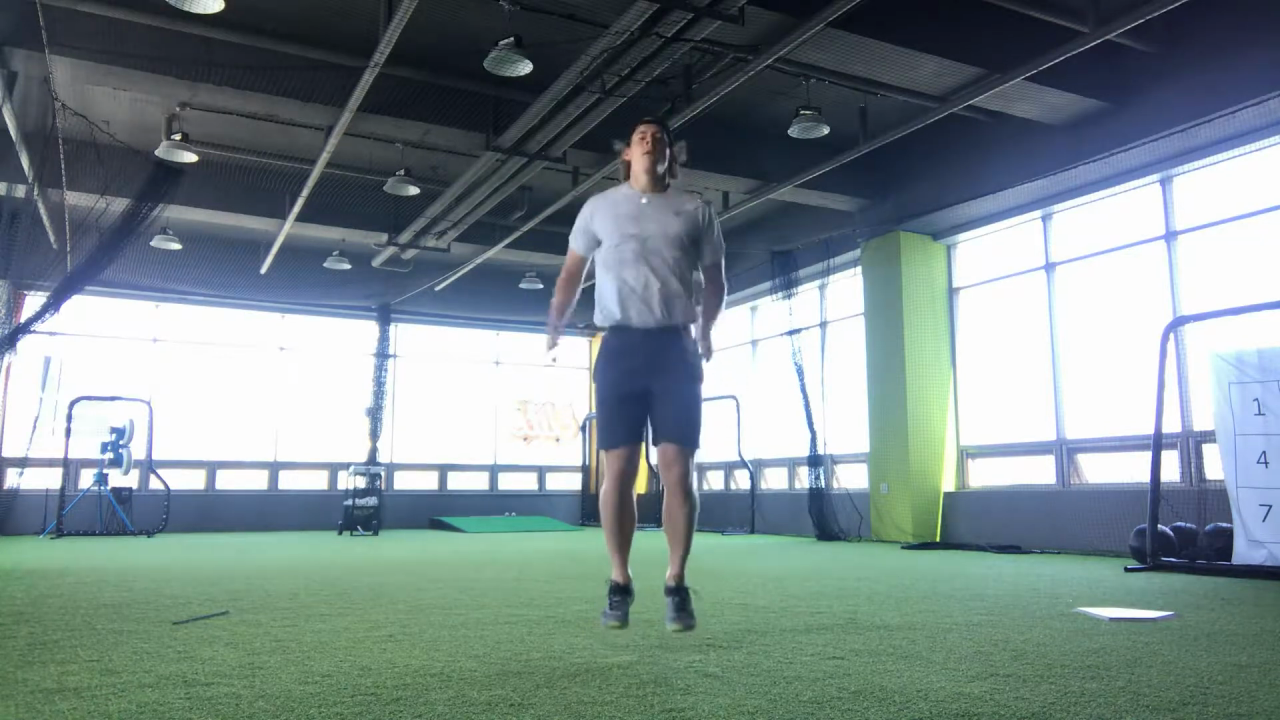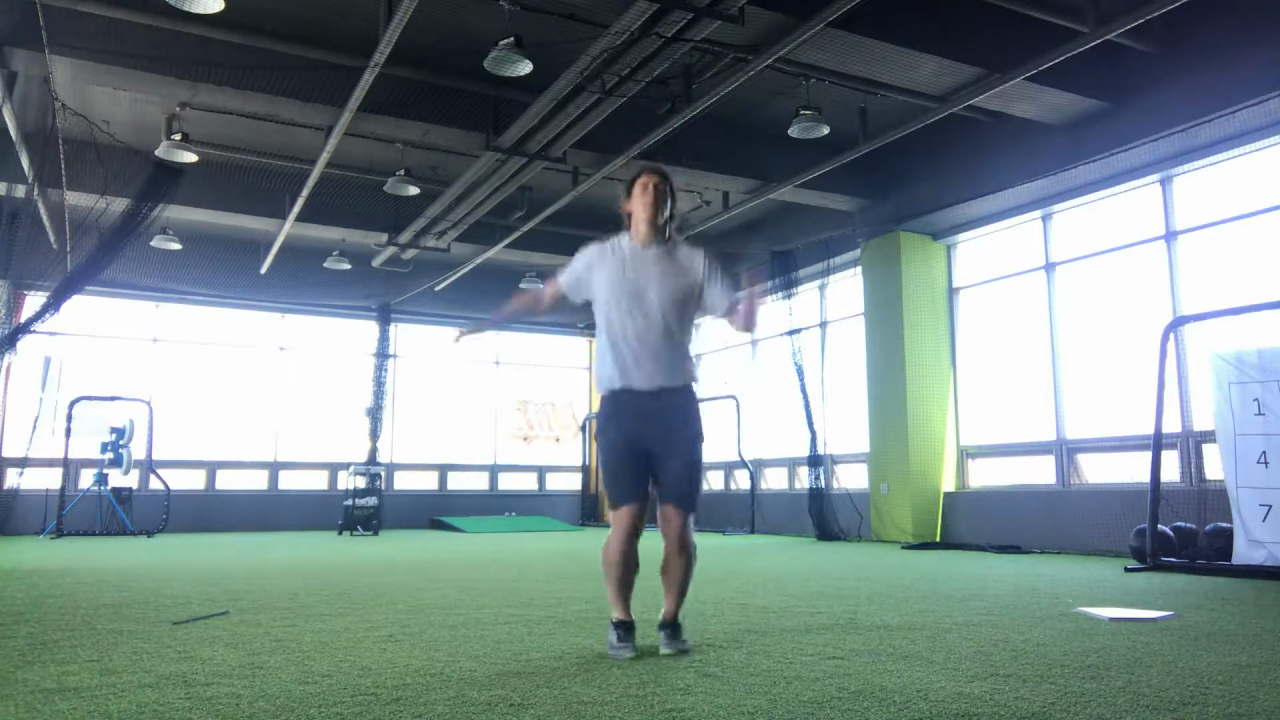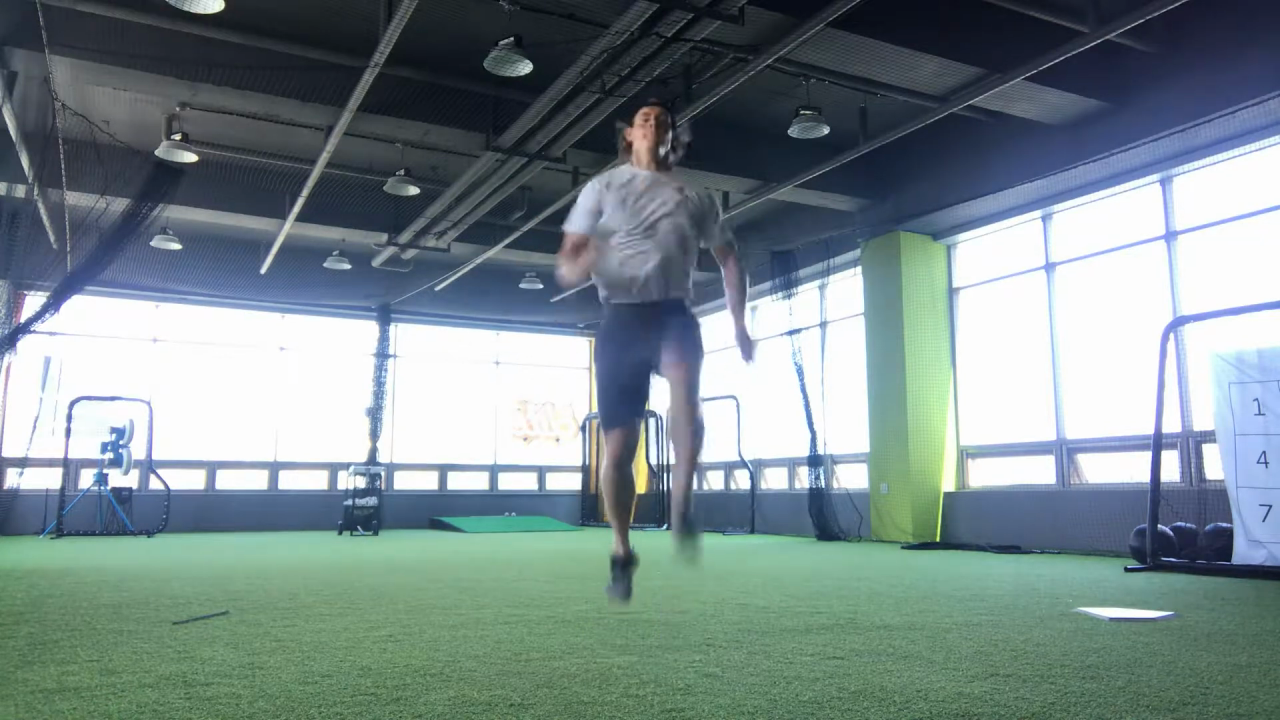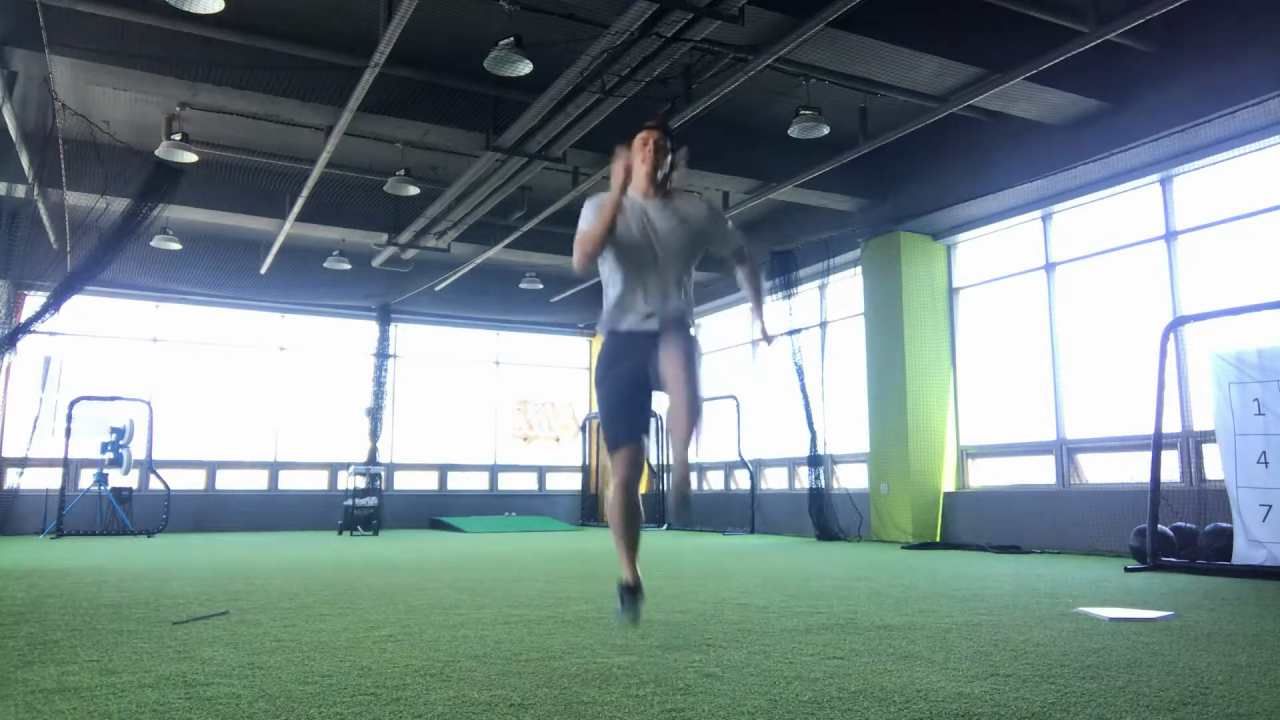
dt=0.2s
person 1, frame 1
left shoulder: (694, 209)
right shoulder: (599, 207)
left elbow: (714, 276)
right elbow: (572, 271)
left wrist: (705, 323)
right wrist: (556, 322)
left hip: (674, 346)
right hip: (623, 343)
left knee: (676, 468)
right knee: (617, 468)
left ankle: (676, 583)
right ankle: (618, 583)
person 1, frame 2
left shoulder: (694, 262)
right shoulder: (597, 257)
left elbow: (738, 317)
right elbow: (548, 294)
left wrist: (744, 310)
right wrist: (499, 316)
left hip: (676, 404)
right hip: (622, 404)
left knee: (677, 525)
right knee: (625, 522)
left ankle: (670, 620)
right ankle: (621, 621)
person 1, frame 3
left shoulder: (694, 196)
right shoulder: (602, 188)
left elbow: (727, 256)
right elbow: (569, 252)
left wrist: (740, 321)
right wrist: (577, 266)
left hip: (672, 316)
right hip: (620, 320)
left knee: (685, 399)
right knee: (618, 448)
left ankle: (682, 508)
right ankle: (621, 552)
person 1, frame 4
left shoulder: (697, 212)
right shoulder: (602, 205)
left elbow: (744, 259)
right elbow: (582, 257)
left wrist: (760, 316)
right wrist: (618, 189)
left hip: (673, 336)
right hip: (621, 344)
left knee: (675, 352)
right knee: (624, 468)
left ankle: (678, 465)
right ankle: (629, 578)
